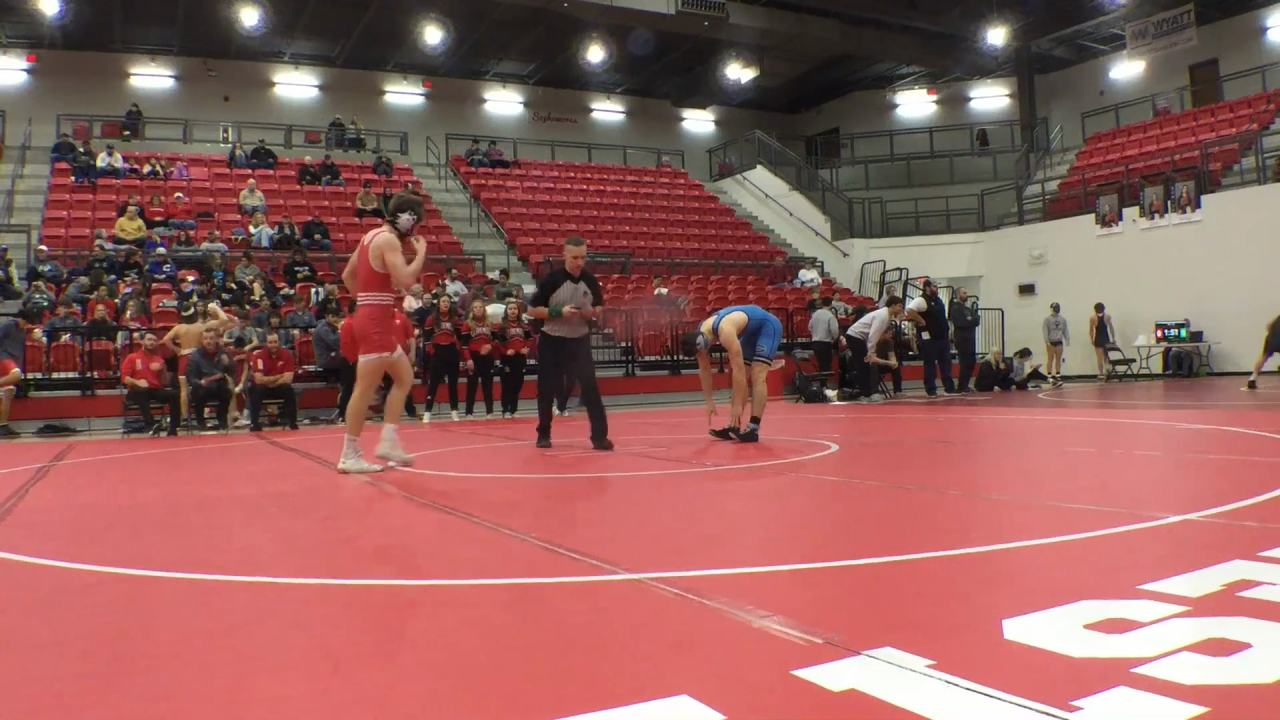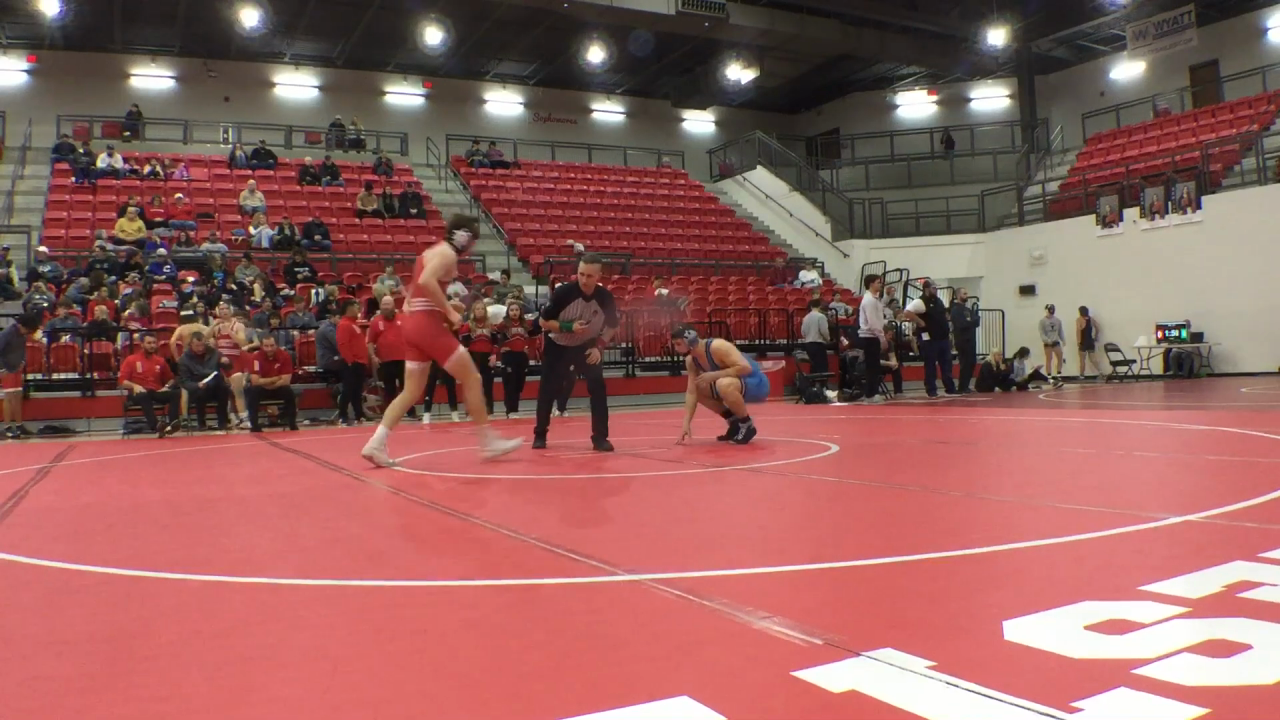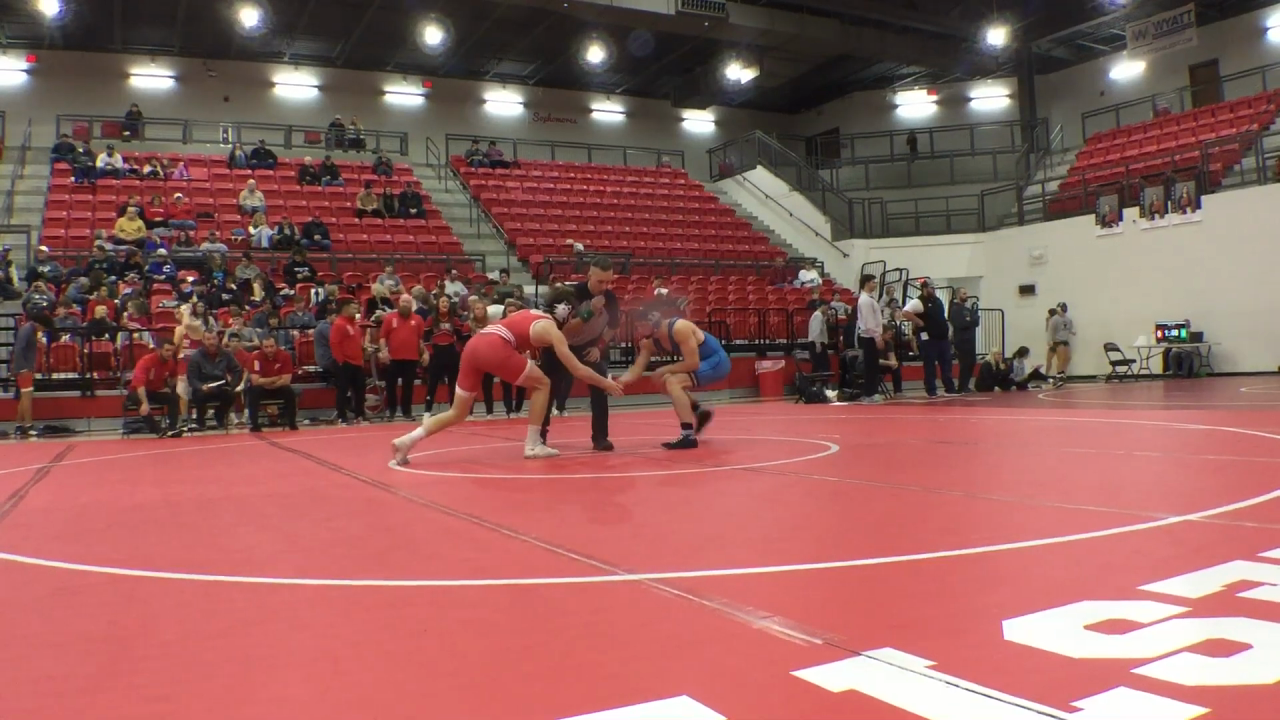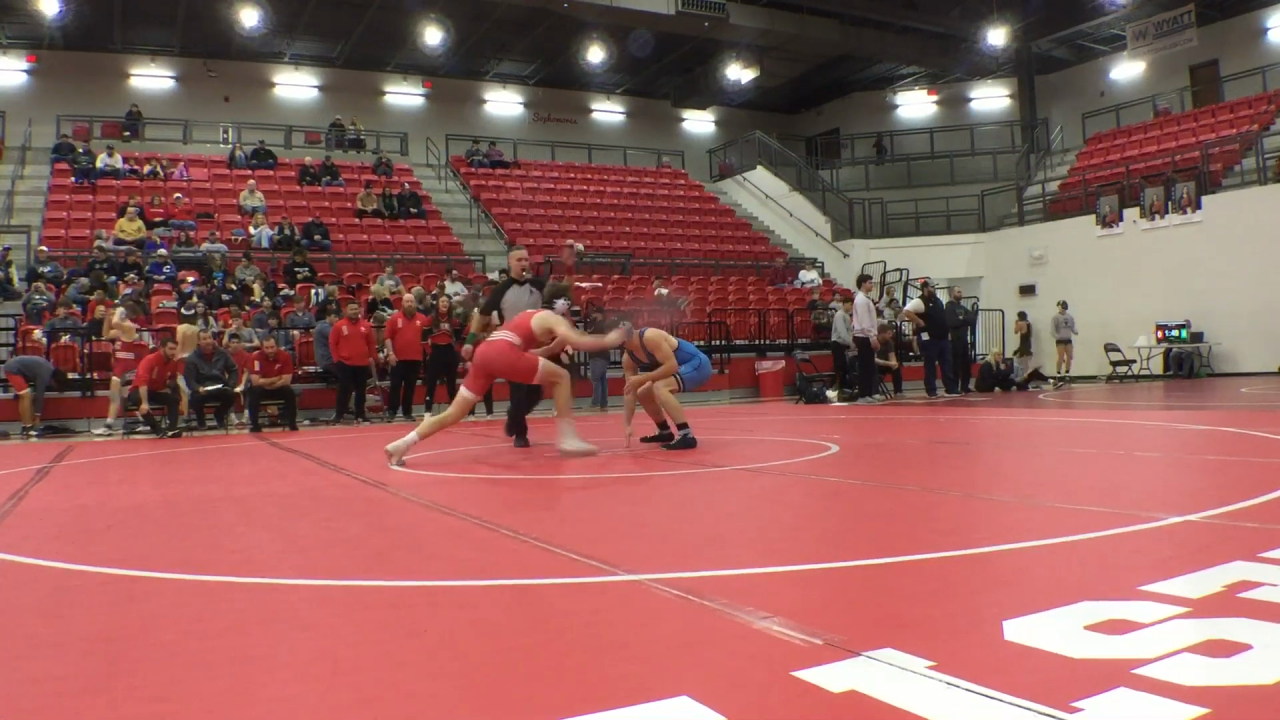
dt=1s
person 1, frame 1
left shoulder: (372, 236)
right shoulder: (389, 240)
left elbow: (348, 275)
right elbow: (405, 280)
right wrist: (420, 254)
left hip: (369, 317)
right hip: (376, 320)
left knee: (405, 378)
right knee: (366, 389)
left ankle: (389, 444)
right ankle: (350, 456)
person 1, frame 2
left shoulder: (431, 253)
right shoulder: (447, 254)
right elbow: (425, 281)
left wrist: (442, 306)
right wrist: (449, 311)
left hip: (412, 324)
right hip: (428, 325)
left knee: (412, 393)
right knee: (472, 379)
left ankle: (376, 444)
right ankle: (489, 442)
person 1, frame 3
left shoulder: (529, 314)
right shoulder: (552, 330)
right elbow: (577, 370)
right wrist: (607, 383)
left hip: (473, 346)
right hip: (493, 349)
left knee: (457, 414)
right knee: (541, 384)
left ankle: (407, 441)
right ankle: (533, 445)
person 1, frame 4
left shoulder: (529, 315)
right shoulder: (552, 319)
right elbow: (579, 342)
left wrist: (553, 347)
right wrist: (609, 340)
left hip: (484, 352)
right hip: (503, 354)
left knee: (452, 415)
right knee: (561, 378)
left ankle: (400, 445)
right ankle: (569, 440)
person 2, frame 1
left shoulder: (590, 280)
right shoulder: (551, 279)
left elbow: (600, 307)
right elbow: (532, 310)
left wrist: (592, 312)
right wrist: (559, 312)
left hip: (579, 340)
right hip: (552, 341)
left knee: (589, 385)
right knee: (547, 388)
left ankle: (599, 435)
right ankle: (544, 434)
person 2, frame 2
left shoulder: (605, 297)
right shoulder: (563, 292)
left elbow: (612, 326)
right elbow: (543, 321)
left wrist: (599, 346)
right wrist: (569, 327)
left hip: (587, 346)
right hip: (557, 347)
left knee: (598, 386)
right knee: (549, 389)
left ankle: (600, 437)
right ankle: (540, 434)
person 2, frame 3
left shoulder: (610, 298)
right shoulder: (572, 293)
left elbow: (613, 326)
right elbow: (563, 327)
left wrist: (599, 346)
right wrist: (589, 312)
left hip: (589, 346)
left knee: (600, 386)
right knee: (549, 389)
left ankle: (600, 437)
right ankle: (539, 434)
person 2, frame 4
left shoulder: (537, 285)
right shoulder: (501, 290)
right elbow: (481, 315)
right wrist: (470, 341)
left knee: (535, 391)
right knee: (519, 390)
left ankle: (513, 423)
right ankle: (520, 433)
